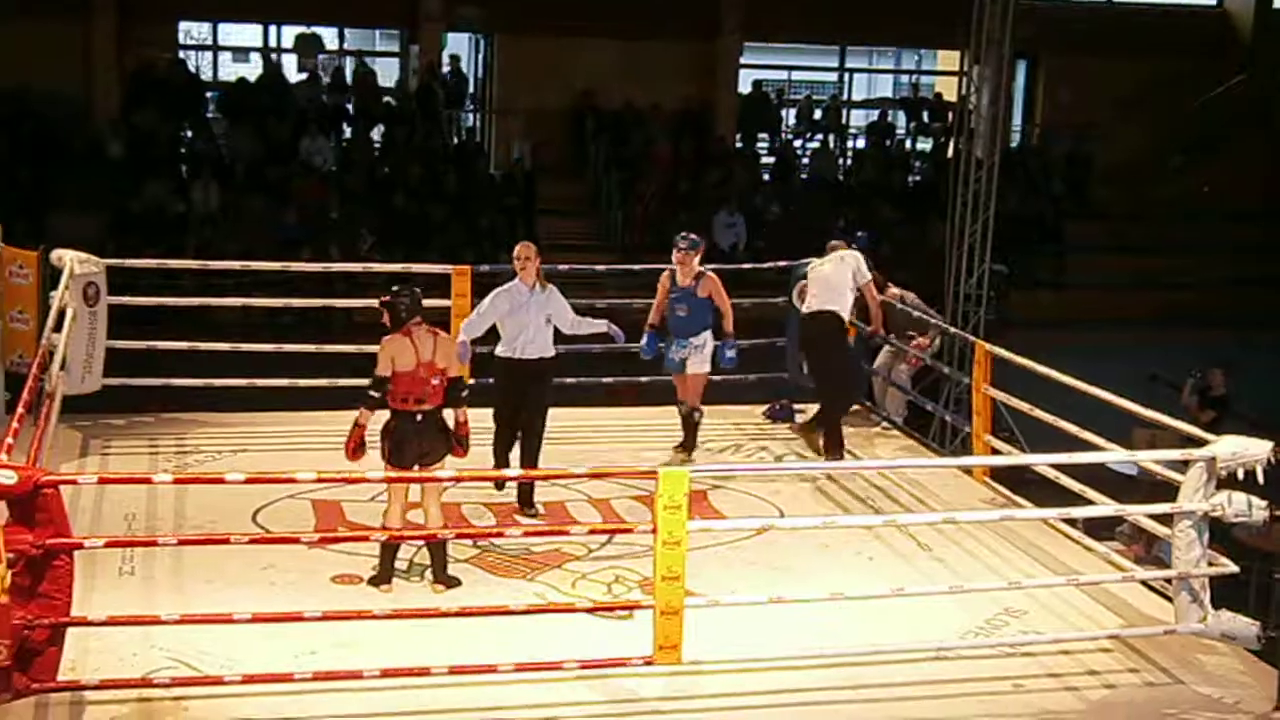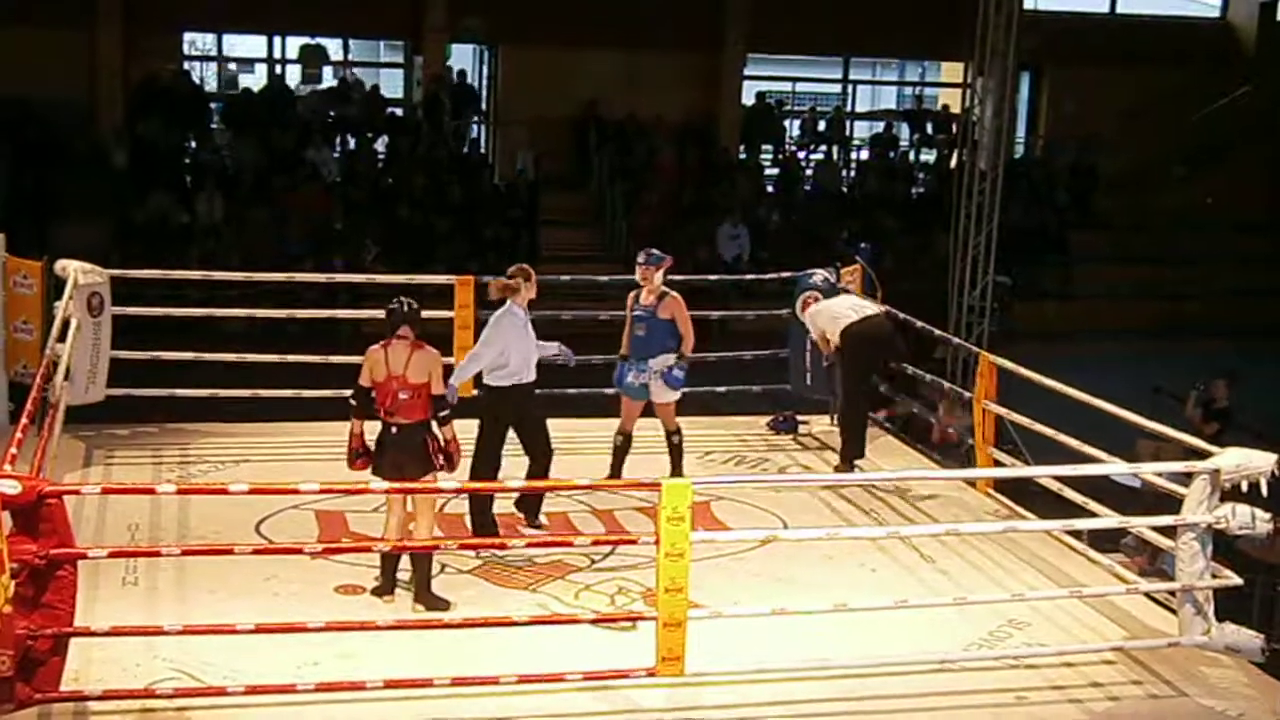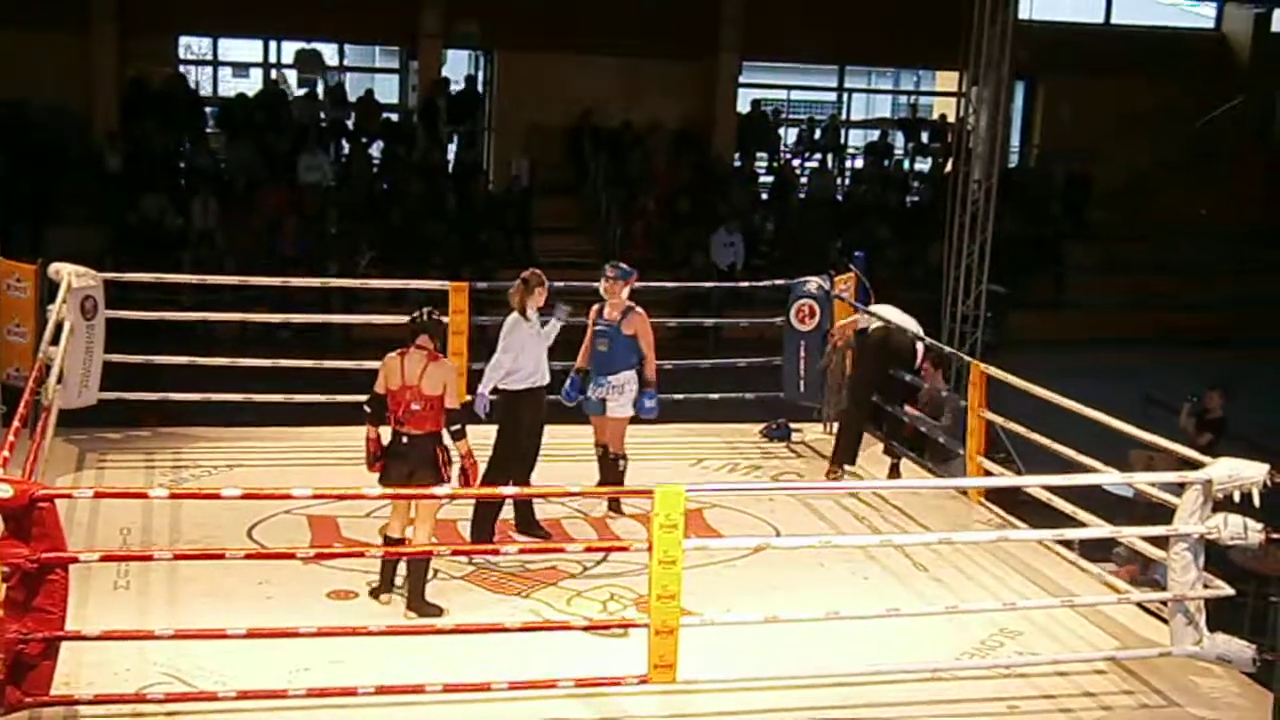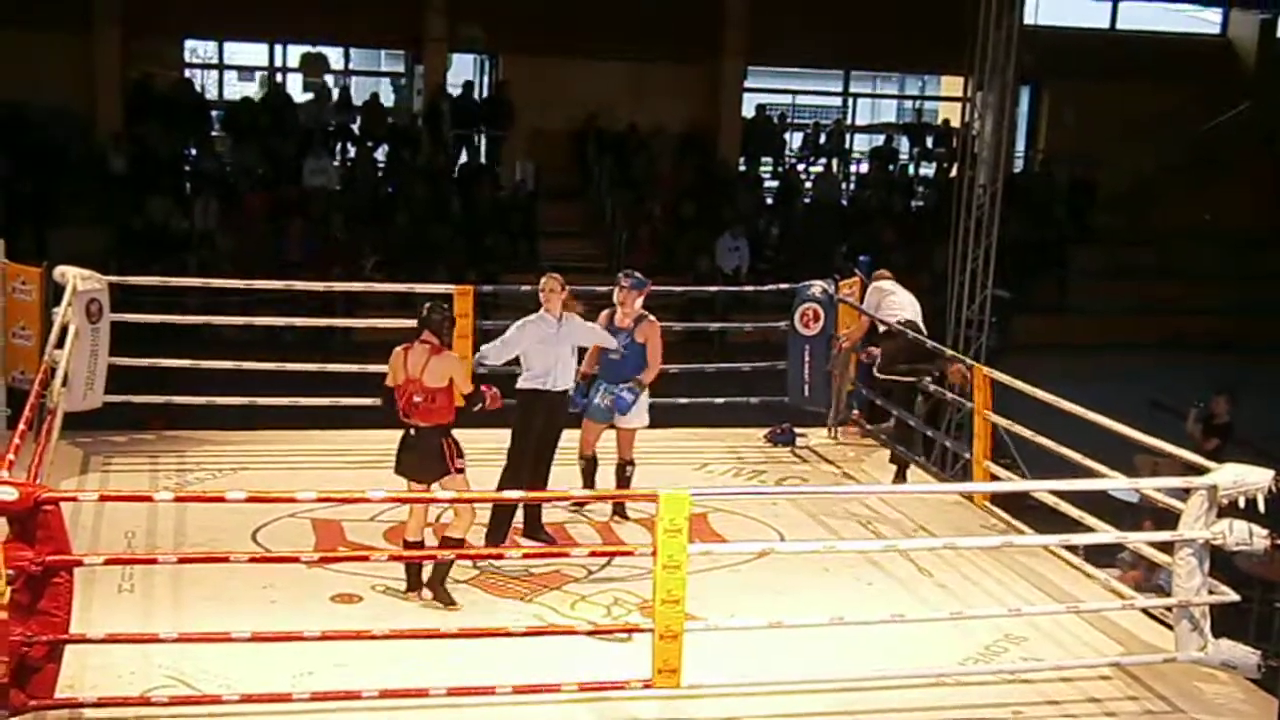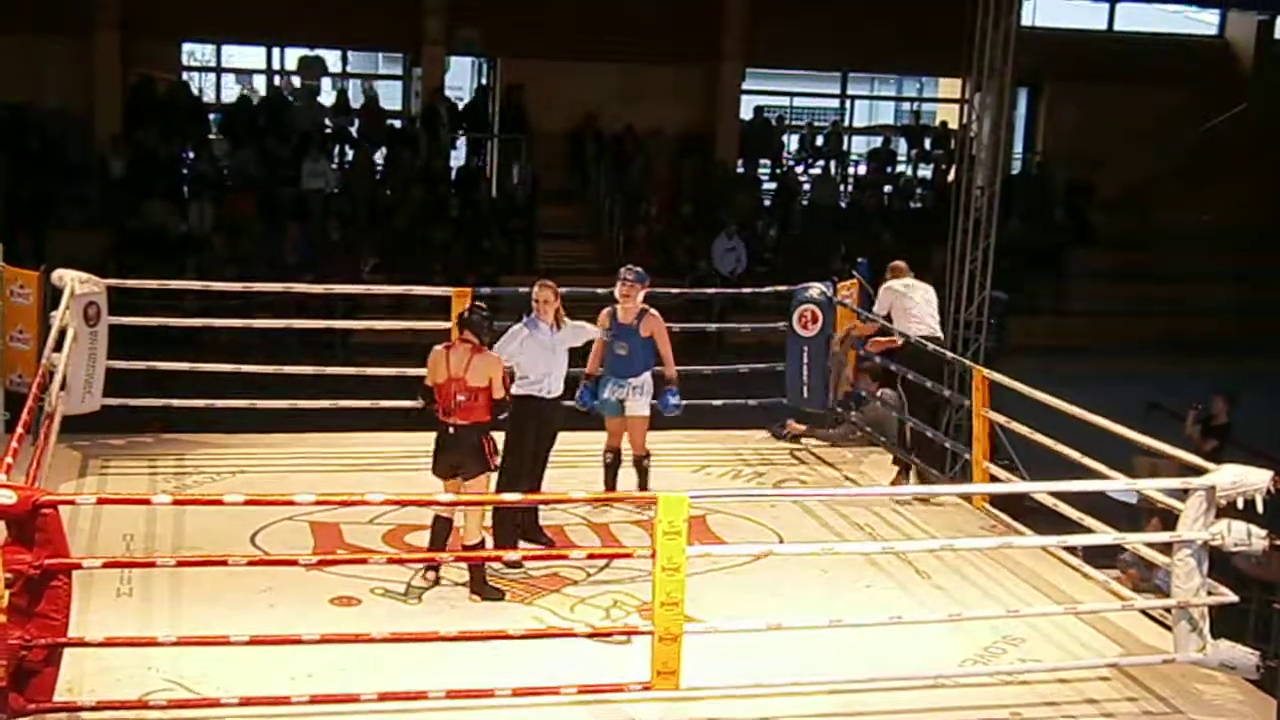
dt=0.7s
person 1, frame 1
left shoulder: (392, 344)
right shoulder: (443, 341)
left elbow: (376, 390)
right elbow: (458, 388)
left wrist: (359, 428)
right wrist: (462, 426)
left hip: (402, 429)
right hip: (434, 427)
left knee: (396, 503)
right knee: (433, 502)
left ankle: (385, 574)
right ankle: (440, 574)
person 1, frame 2
left shoulder: (374, 354)
right shoulder: (430, 356)
left elbow: (359, 400)
right elbow: (440, 405)
left wrist: (356, 438)
right wrist: (451, 441)
left hip: (388, 440)
right hip: (418, 440)
left knee: (394, 512)
right knee: (424, 517)
left ankle: (386, 585)
right ankle: (422, 593)
person 1, frame 3
left shoulder: (391, 361)
right shoulder: (445, 369)
left elbow: (373, 406)
right elbow: (453, 420)
left wrist: (372, 442)
right wrist: (468, 458)
left hip: (397, 448)
right hip: (428, 451)
left knee: (398, 517)
right knee: (423, 526)
left ankle: (385, 586)
right ankle: (415, 600)
person 1, frame 4
left shoulder: (399, 355)
right shoulder: (449, 361)
left elbow: (388, 400)
right elbow: (472, 401)
right wrist: (490, 397)
left hip: (410, 441)
right hip: (437, 444)
left knee: (417, 514)
right knee: (465, 513)
left ankle: (414, 585)
right ankle: (435, 582)
person 1, frame 5
left shoulder: (438, 354)
right shoulder: (490, 361)
left elbow: (427, 398)
right elbow: (498, 410)
right wrist: (501, 394)
left hip: (446, 439)
right hip: (475, 443)
left knee: (450, 502)
right knee: (474, 515)
left ankle: (430, 569)
right ankle: (478, 585)
person 2, frame 1
left shoulder: (550, 294)
right shoulder: (503, 295)
left elbow: (571, 323)
right elbow: (475, 322)
left wrist: (605, 326)
right wrist: (464, 340)
left hip: (540, 368)
right hip: (509, 366)
left knee: (532, 433)
right knee: (505, 427)
left ankle: (526, 497)
right ankle: (501, 468)
person 2, frame 2
left shoulder: (523, 316)
right shoulder: (502, 320)
right elbow: (479, 355)
left wrist: (556, 348)
right wrist: (454, 382)
left hip: (524, 392)
right hip: (500, 394)
left knee: (542, 452)
right knee: (487, 461)
left ankle: (529, 506)
right ankle: (483, 526)
person 2, frame 3
left shoulder: (532, 321)
right shoulder: (516, 323)
right elbow: (500, 360)
left wrist: (556, 321)
right wrist: (483, 390)
left hip: (535, 396)
right hip: (517, 398)
left knee: (526, 463)
right knee: (502, 466)
left ankle: (525, 520)
right ankle: (481, 533)
person 2, frame 4
left shoulder: (573, 323)
right shoulder: (529, 326)
left elbow: (595, 334)
right elbow: (502, 349)
left wrist: (617, 344)
right wrist: (485, 353)
left hip: (559, 399)
right hip: (532, 398)
left knee: (542, 464)
right knee: (517, 466)
left ankle: (533, 525)
right ankle: (495, 536)
person 2, frame 5
left shoulder: (565, 329)
right shoulder: (523, 331)
left elbow: (583, 330)
right elbow: (498, 357)
left wrist: (598, 334)
right wrist: (522, 333)
left hip: (551, 405)
right hip: (525, 404)
left knee: (535, 469)
right knee: (512, 472)
left ankle: (530, 527)
right ankle: (505, 543)
person 3, frame 1
left shoulder: (708, 280)
right shoulder: (668, 277)
left elbow: (726, 309)
right elbow: (658, 305)
left wrist: (728, 339)
right wrist: (650, 330)
left hip: (699, 342)
right hip: (676, 342)
left knee: (692, 398)
right knee: (683, 396)
left ankle: (688, 451)
right ankle: (688, 438)
person 3, frame 2
left shoulder: (671, 300)
right shoulder: (634, 297)
left elbow: (688, 335)
left wrist: (681, 364)
right wrist: (623, 361)
left hip: (661, 366)
right hip: (636, 366)
left knee: (668, 423)
right knee: (625, 423)
left ankle: (677, 471)
right ankle: (615, 474)
person 3, frame 3
left shoulder: (636, 316)
right shoulder: (596, 310)
left elbow: (648, 355)
right elbow: (587, 345)
left wrist: (650, 388)
right wrist: (576, 375)
left hip: (622, 382)
right hip: (597, 380)
left knee: (616, 443)
right knee: (600, 436)
left ankle: (615, 498)
right ankle: (605, 480)
person 3, frame 4
left shoulder: (649, 325)
right shoulder: (606, 317)
left elbow: (654, 364)
right elbow: (594, 351)
left wrist: (635, 389)
right wrist: (582, 382)
left hip: (630, 391)
right hip: (602, 387)
left knee: (625, 451)
right knee: (586, 444)
left ankle: (619, 504)
right ankle: (588, 491)
person 3, frame 5
left shoulder: (650, 318)
right shoulder: (607, 315)
left elbow: (667, 355)
right elbow: (598, 349)
left wrist: (671, 386)
right wrist: (588, 381)
left hip: (638, 383)
right hip: (612, 382)
left knee: (637, 443)
right knee: (612, 441)
left ankle: (644, 489)
right ankle: (610, 490)
person 4, frame 1
left shoulder: (814, 266)
right shoulder: (852, 256)
right elbow: (872, 298)
right wrist: (877, 326)
left hip: (807, 324)
right hip: (828, 324)
left knee: (828, 387)
right knee: (846, 389)
left ankle: (833, 448)
right ankle: (811, 427)
person 4, frame 2
left shoulder: (810, 312)
right shoulder: (848, 297)
left elbow: (827, 350)
right elbow: (882, 310)
left wrist: (838, 354)
left hip: (854, 337)
right hip: (881, 325)
left knee: (852, 400)
left ankle: (847, 460)
person 4, frame 3
left shoulder: (880, 309)
right shoulder: (916, 328)
left elbow: (840, 327)
right elbow: (916, 363)
left wrist: (841, 338)
left hip: (880, 338)
right hip: (908, 347)
left knee: (857, 399)
right knee: (896, 406)
left ankle: (838, 463)
person 4, frame 4
left shoulder: (877, 286)
right shoulder: (909, 297)
left elbow: (864, 323)
left wrist: (849, 341)
right wrist: (878, 352)
left hip: (898, 334)
right hip: (919, 339)
left knee: (884, 373)
right knee: (905, 410)
left ankle: (945, 368)
right ankle: (901, 470)
person 4, frame 5
left shoulder: (890, 287)
right shoulder: (928, 289)
left elbow: (874, 324)
left wrist: (854, 330)
left hip: (913, 349)
right hip: (936, 347)
left knee: (915, 412)
right knee: (930, 413)
left ankle: (930, 474)
